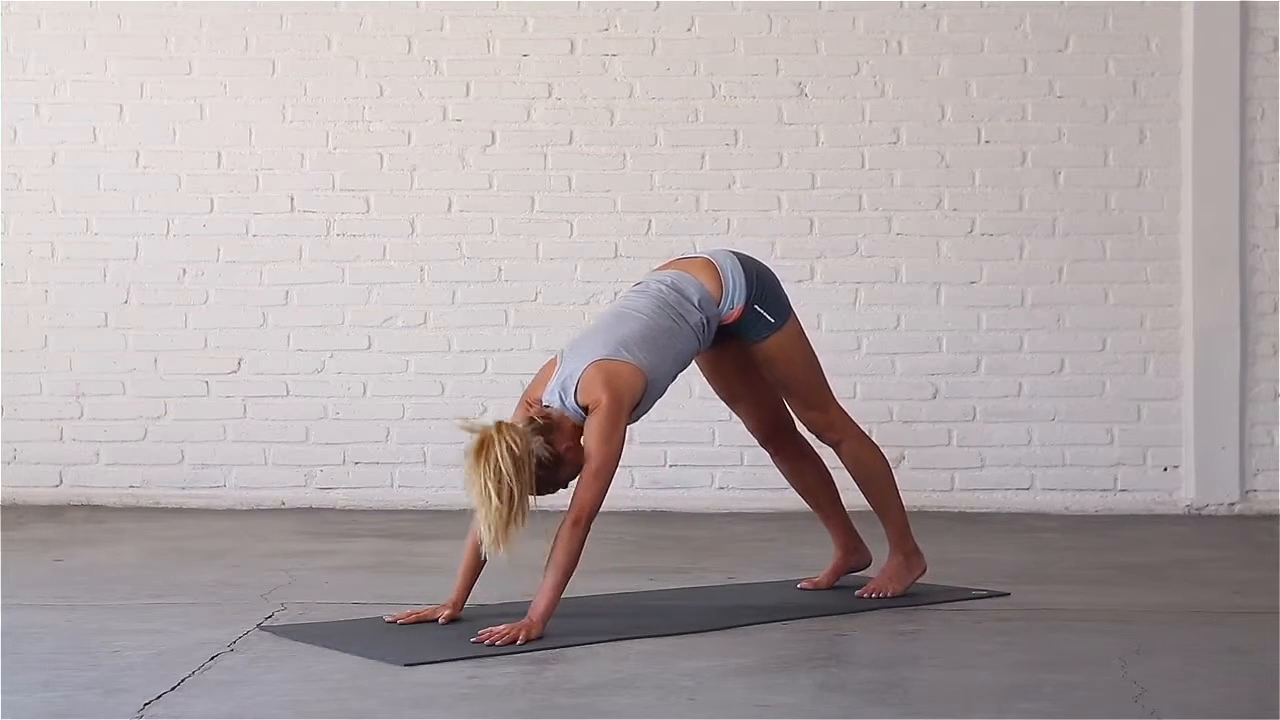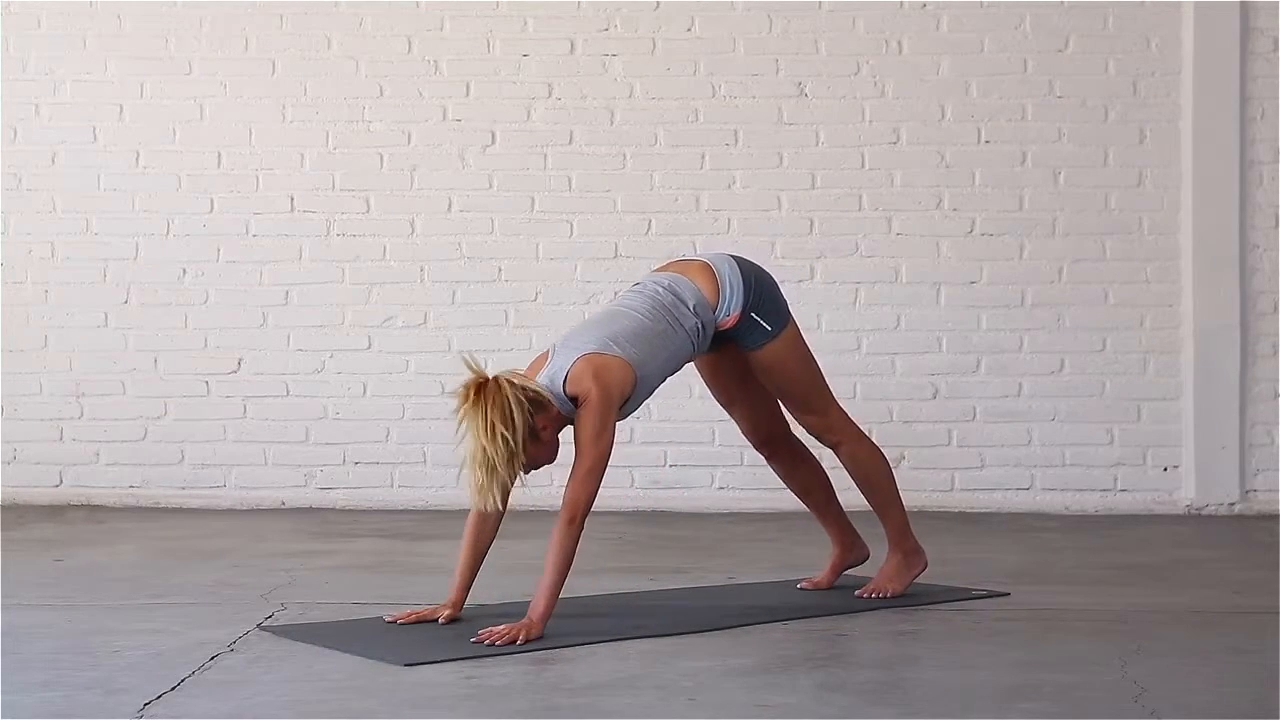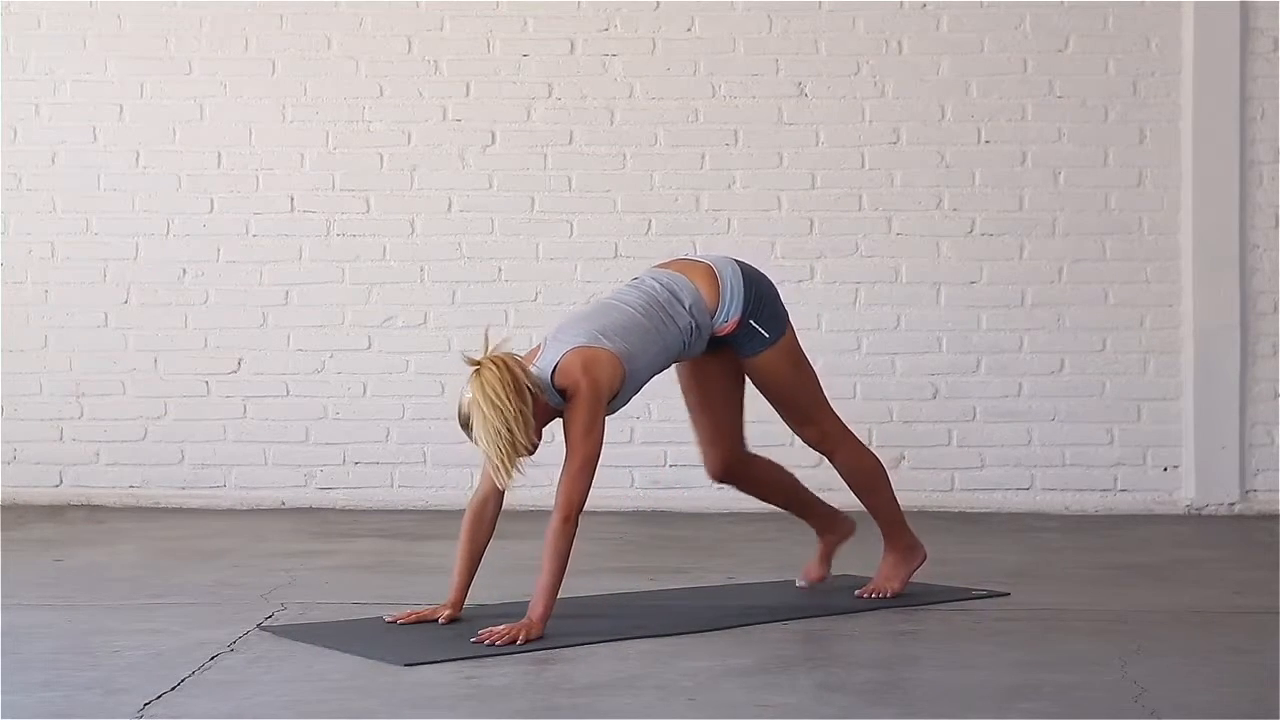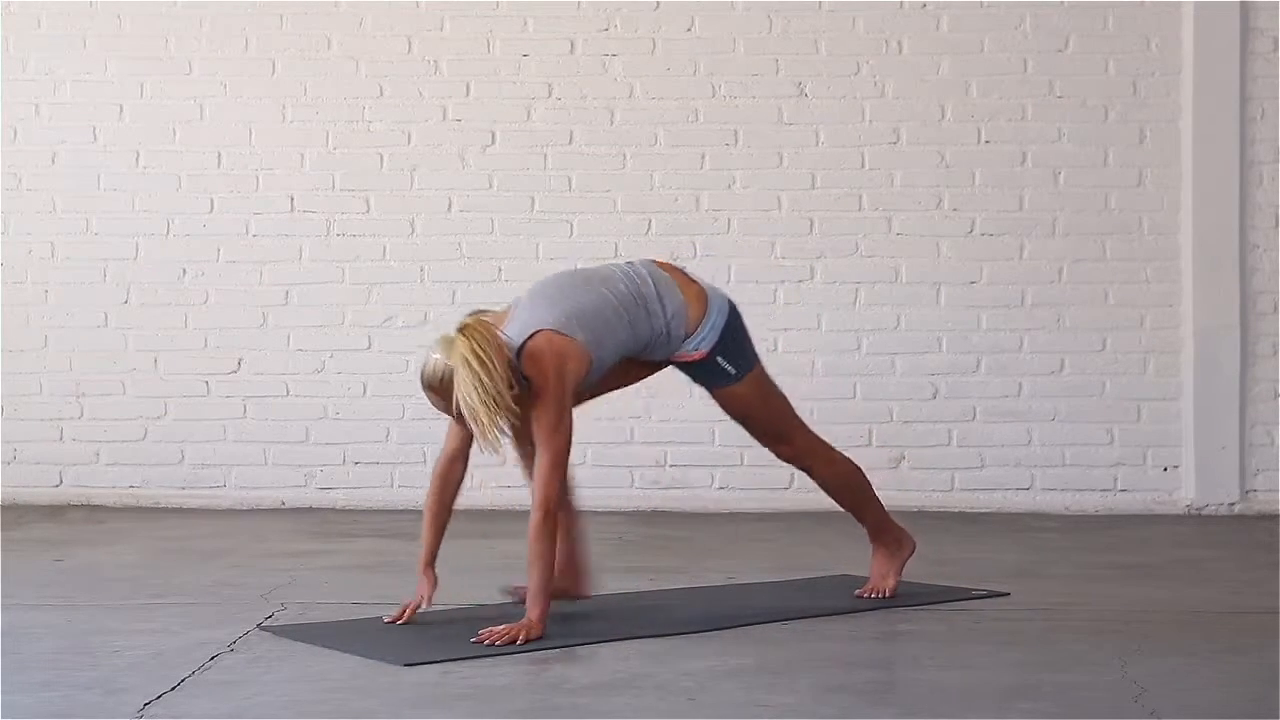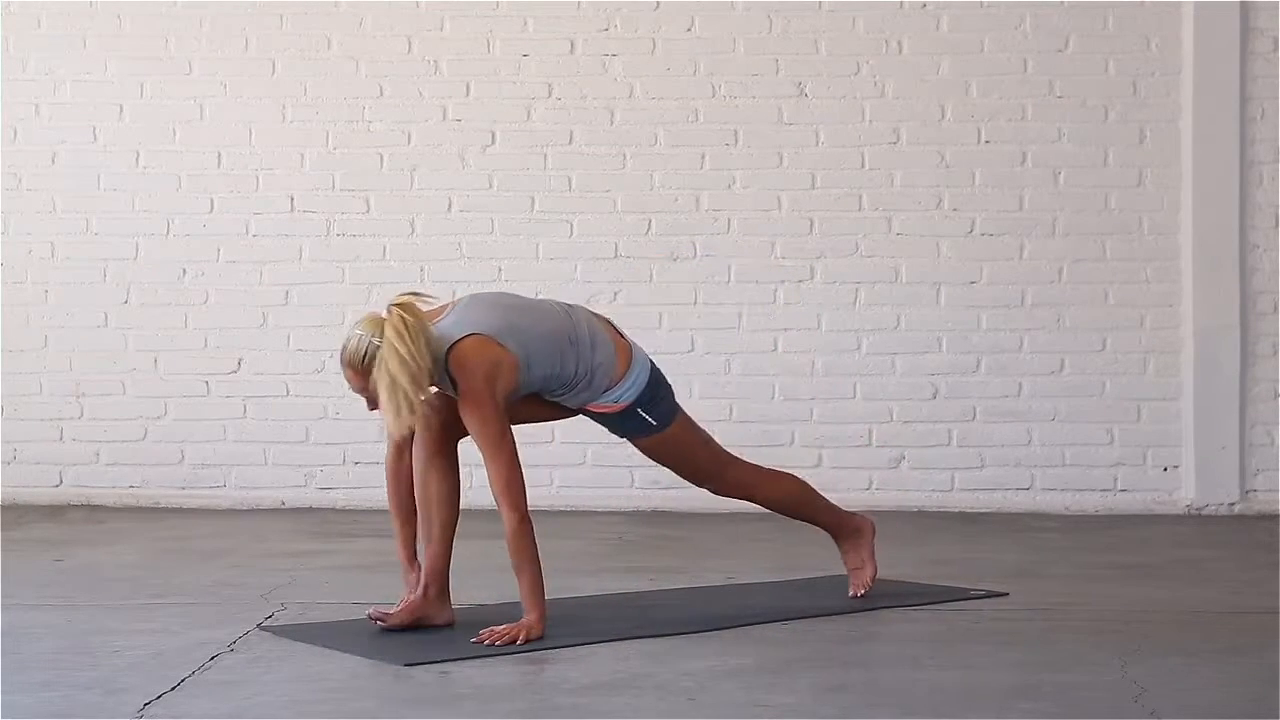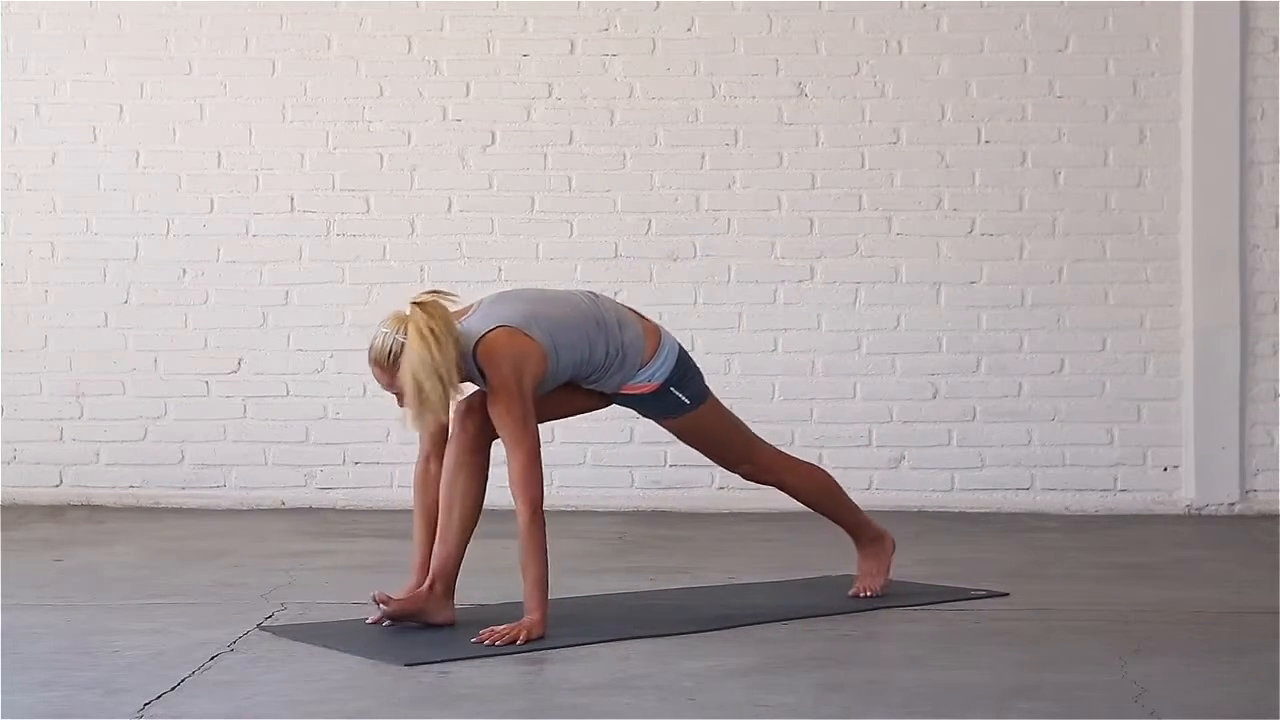
dt=0.4s
person 1, frame 1
left shoulder: (603, 393)
right shoulder: (539, 396)
left elbow: (580, 517)
right elbow: (493, 497)
left wrist: (535, 619)
right wrist: (453, 601)
left hip: (737, 290)
right hip: (698, 297)
left knee: (826, 422)
right knee: (774, 434)
left ankle: (905, 552)
right ankle: (850, 548)
person 1, frame 2
left shoulder: (592, 387)
right shoulder: (527, 389)
left elbow: (573, 513)
right elbow: (490, 501)
left wrist: (536, 619)
right wrist: (453, 601)
left hip: (734, 294)
right hip: (696, 302)
left knee: (826, 425)
right knee: (769, 438)
left ankle: (905, 549)
right ankle: (847, 544)
person 1, frame 3
left shoulder: (580, 380)
right shoulder: (517, 381)
left elbow: (566, 511)
right elbow: (486, 498)
left wrist: (536, 619)
right wrist: (453, 601)
left hip: (733, 300)
right hip: (695, 306)
left knee: (821, 433)
right knee: (724, 464)
left ankle: (902, 545)
right ankle: (828, 525)
person 1, frame 4
left shoulder: (544, 365)
right shoulder: (483, 349)
left elbow: (546, 502)
right elbow: (450, 460)
left wrist: (535, 616)
right wrist: (425, 572)
left hip: (698, 325)
right hip: (652, 310)
left knee: (791, 445)
right knee: (527, 426)
left ankle: (890, 540)
right ankle: (570, 567)
person 1, frame 5
left shoulder: (472, 371)
right shoulder: (408, 340)
left elbow: (512, 508)
right elbow: (400, 449)
left wrist: (534, 615)
right wrist: (407, 555)
left hip: (612, 381)
right hip: (565, 361)
left knee: (724, 476)
right knee: (432, 428)
left ankle: (849, 529)
right ankle: (433, 596)
person 1, frame 6
left shoulder: (499, 363)
right shoulder: (435, 342)
left elbow: (529, 503)
right elbow: (430, 459)
left wrist: (535, 614)
right wrist: (420, 574)
left hip: (643, 363)
right hip: (590, 356)
left knee: (754, 461)
right knee: (468, 424)
left ankle: (870, 538)
right ankle: (439, 593)
